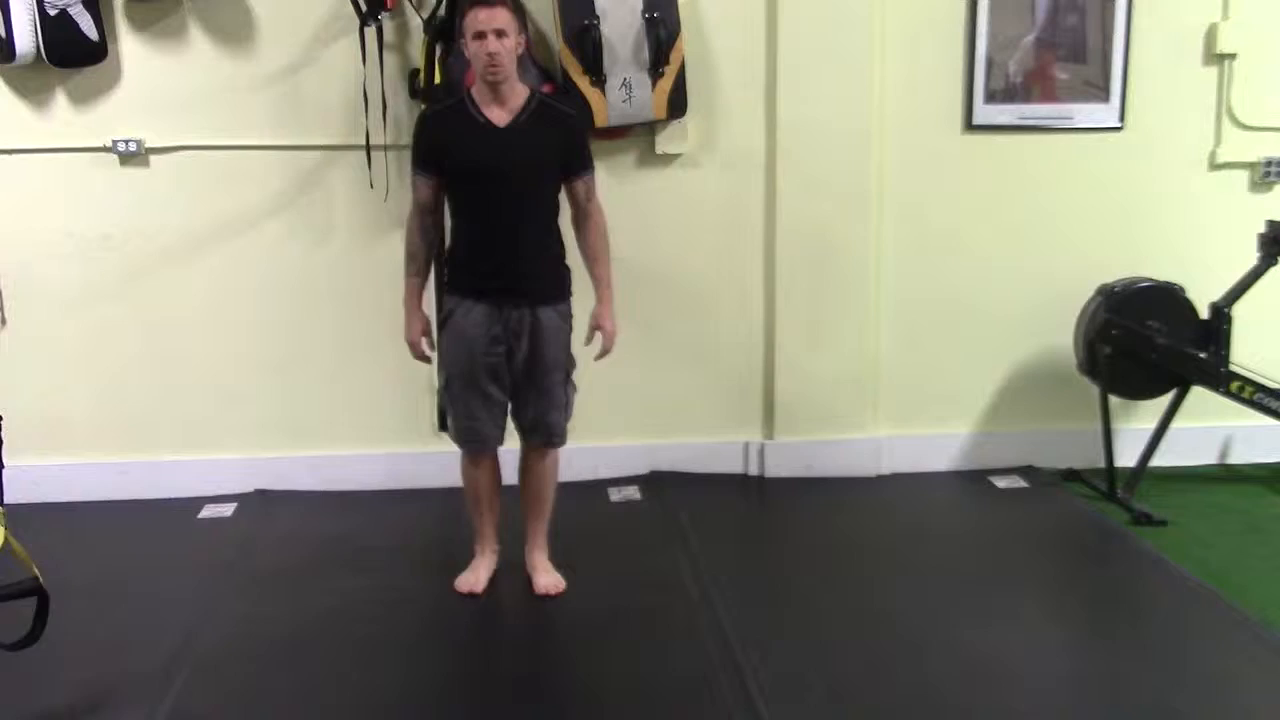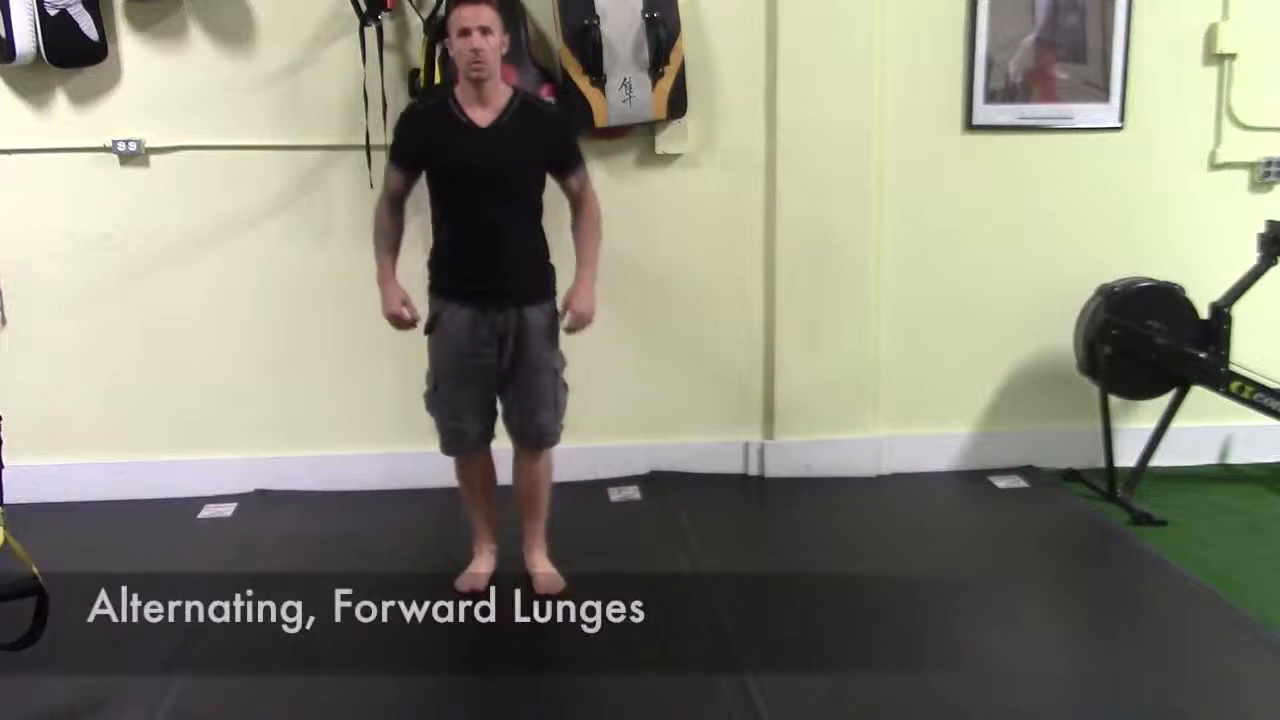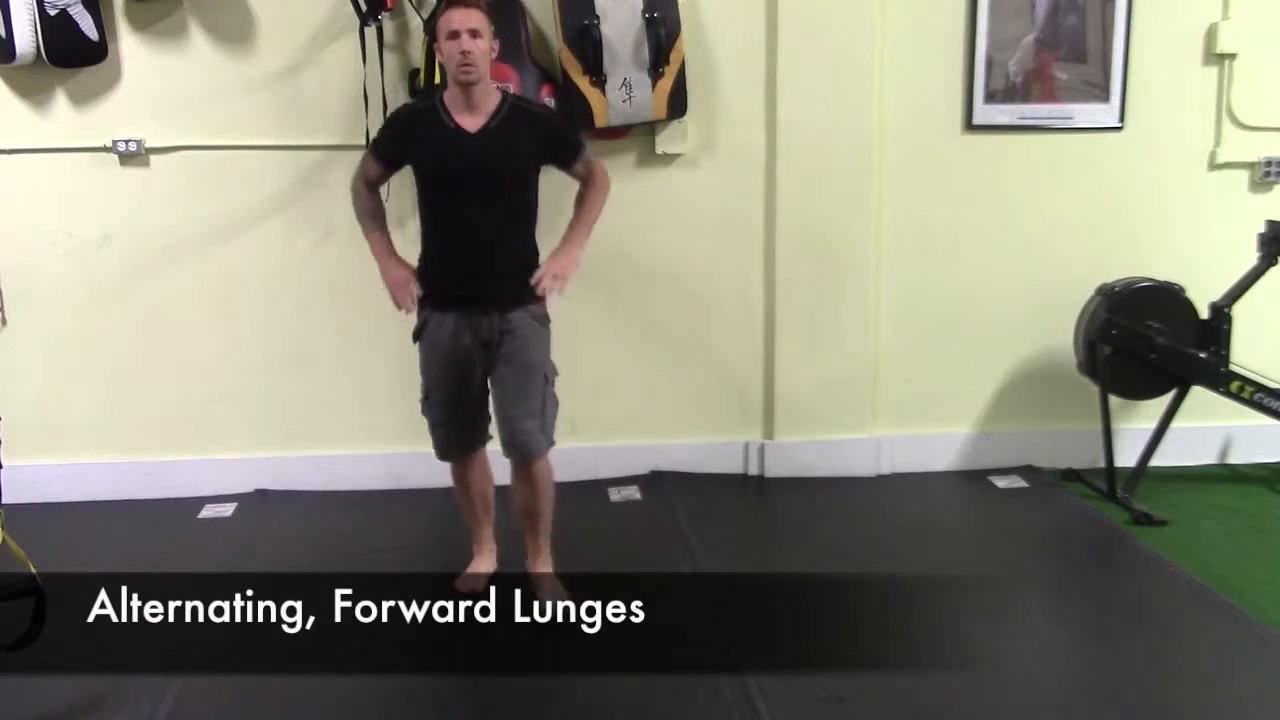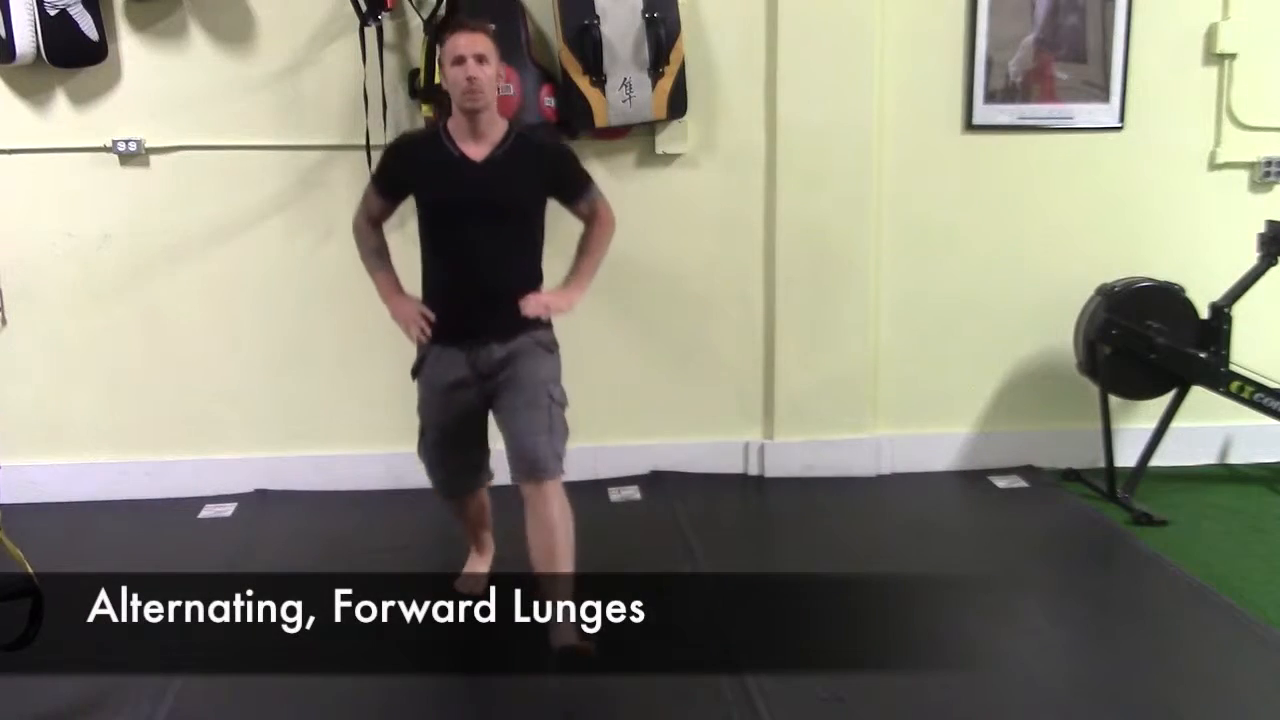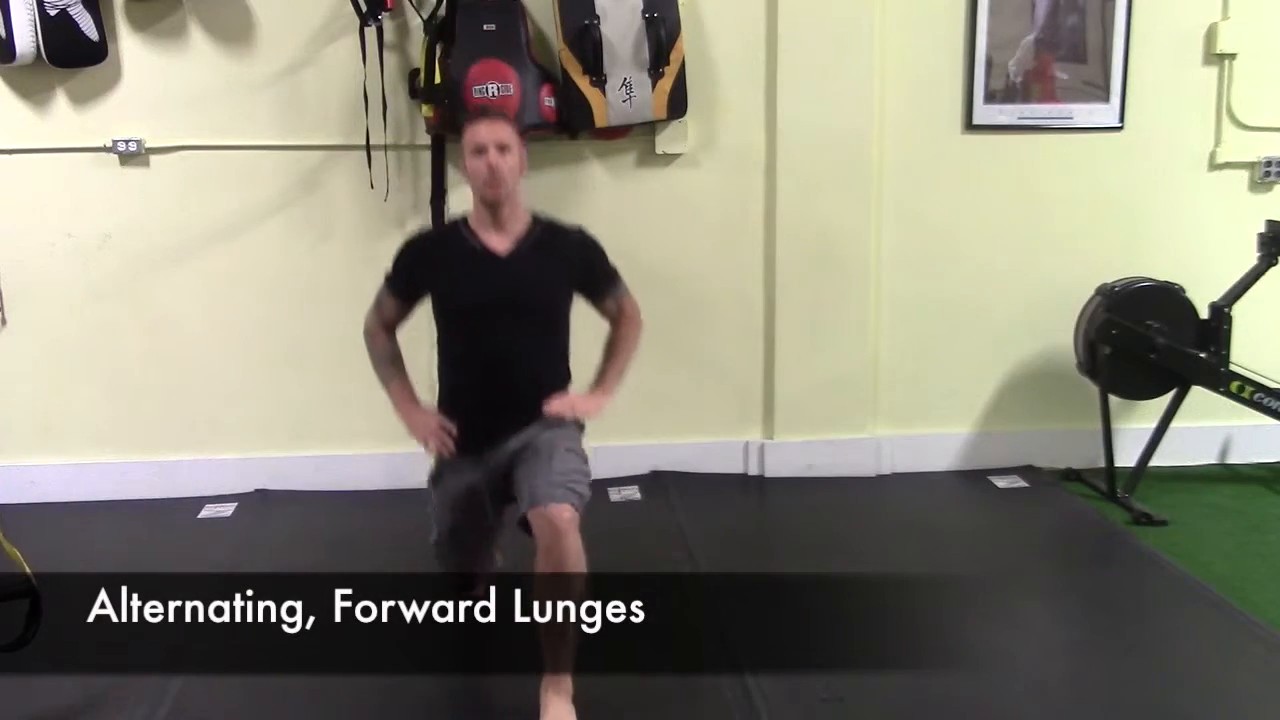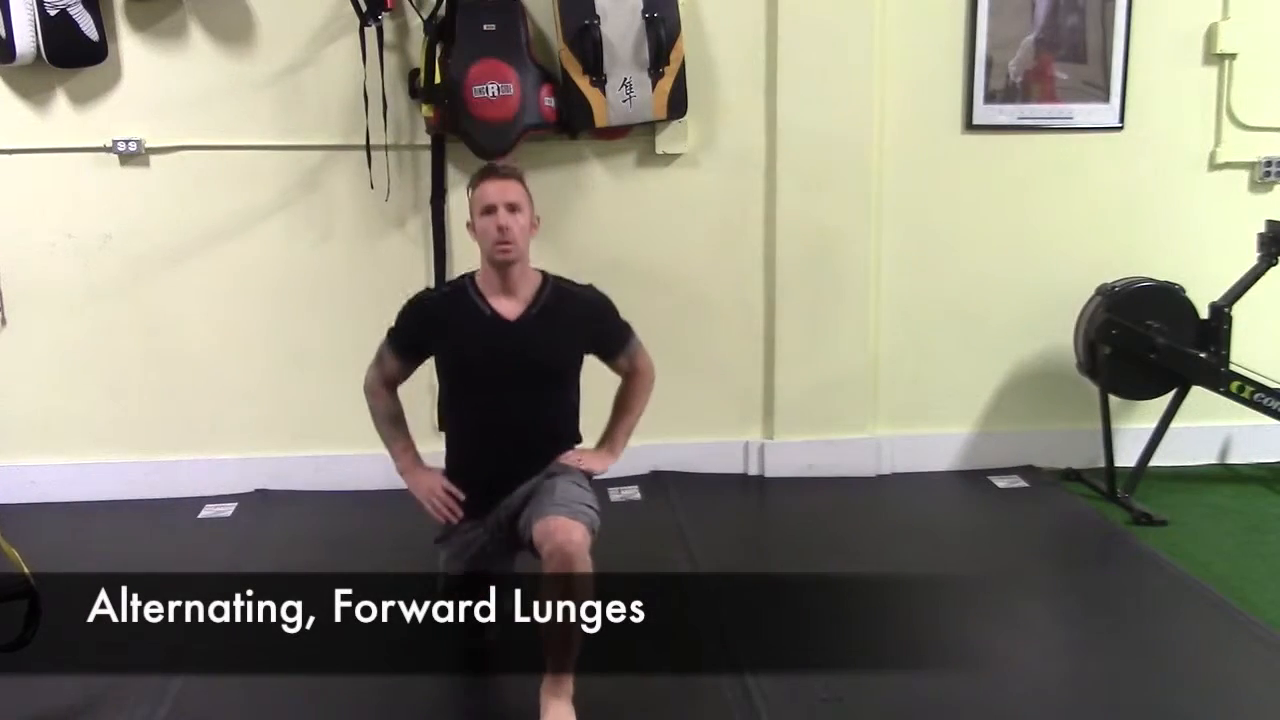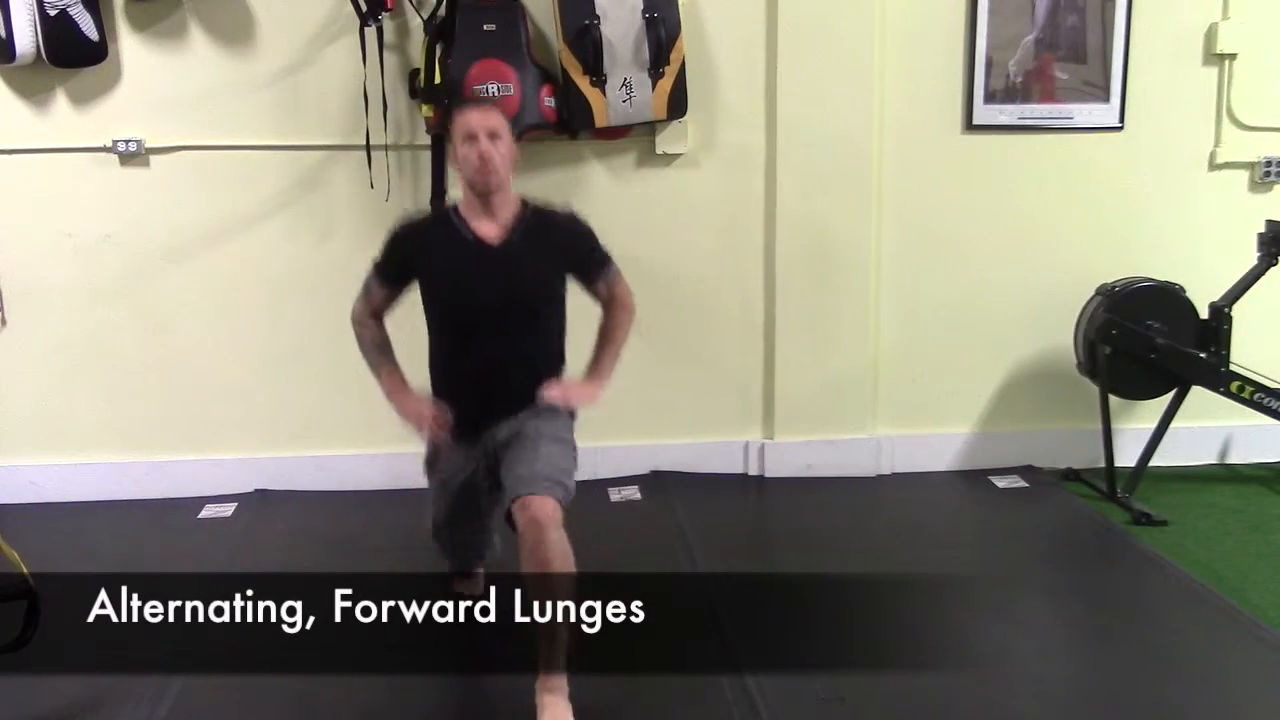
dt=0.3s
person 1, frame 1
left shoulder: (560, 122)
right shoulder: (440, 123)
left elbow: (588, 212)
right elbow: (423, 215)
left wrist: (605, 299)
right wrist: (413, 303)
left hip: (544, 303)
right hip: (469, 304)
left knee: (544, 433)
right knee: (475, 437)
left ankle: (537, 551)
right ankle: (485, 549)
person 1, frame 2
left shoulder: (545, 120)
right shoulder: (422, 121)
left elbow: (583, 200)
right elbow: (391, 201)
left wrist: (586, 280)
right wrist: (387, 279)
left hip: (531, 303)
right hip: (456, 305)
left knee: (535, 434)
right knee: (464, 438)
left ankle: (536, 549)
right ankle: (484, 548)
person 1, frame 3
left shoulder: (535, 122)
right shoulder: (411, 125)
left elbow: (596, 176)
right elbow: (364, 183)
left wrist: (570, 249)
right wrist: (387, 259)
left hip: (518, 310)
right hip: (444, 312)
left knee: (529, 448)
right knee: (460, 445)
left ankle: (542, 562)
right ankle: (484, 548)
person 1, frame 4
left shoulder: (541, 153)
right shoulder: (413, 154)
left elbow: (601, 218)
right elbow: (366, 221)
left wrist: (570, 290)
right wrist: (394, 297)
left hip: (522, 341)
right hip: (446, 345)
left knee: (540, 475)
right knee: (456, 481)
left ankle: (561, 623)
right ankle: (481, 548)
person 1, frame 5
left shoulder: (569, 248)
right shoulder: (430, 251)
left elbow: (627, 316)
right elbow: (378, 328)
left wrist: (598, 393)
right wrist: (410, 409)
left hip: (543, 430)
right hip: (466, 442)
left knee: (556, 523)
right knee: (461, 575)
right ankle: (474, 570)
person 1, frame 6
left shoulder: (580, 306)
right shoulder: (435, 310)
left elbow: (640, 370)
right elbow: (378, 383)
left wrist: (609, 450)
right wrist: (411, 470)
left hip: (552, 474)
right hip: (472, 495)
left knee: (566, 542)
person 1, frame 7
left shoulder: (558, 230)
right shoulder: (421, 238)
left elbow: (621, 300)
right elbow: (365, 314)
left wrist: (593, 380)
right wrist: (402, 395)
left hip: (535, 415)
right hip: (459, 424)
left knee: (539, 515)
right knee: (459, 551)
right ankle: (472, 573)
